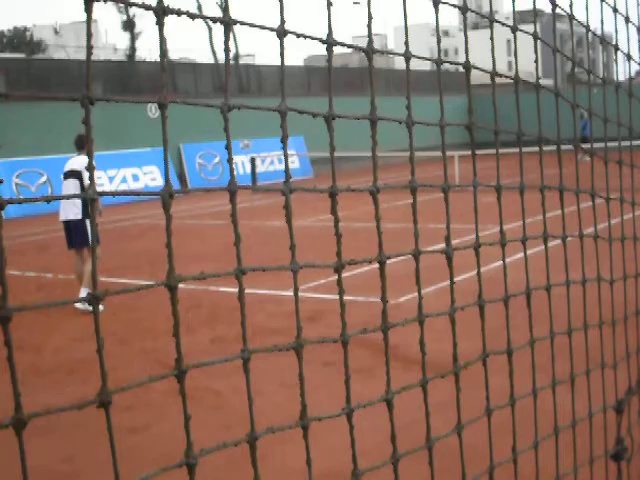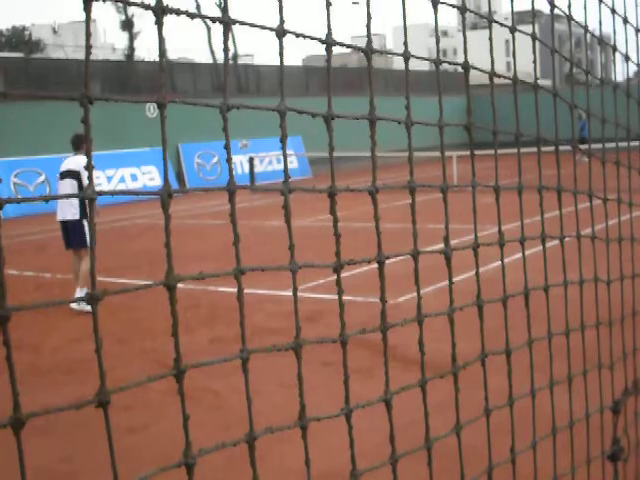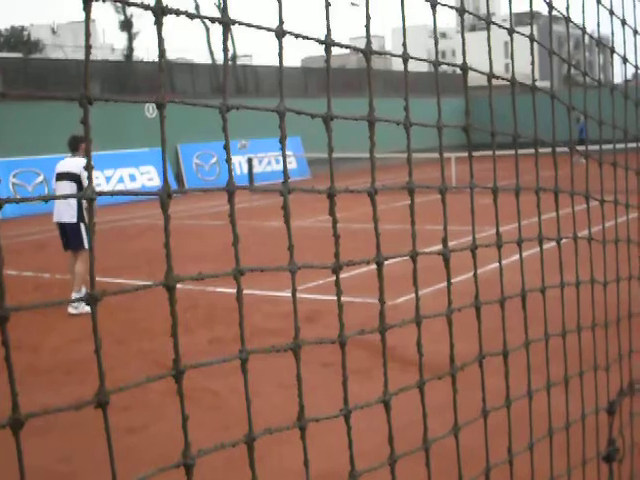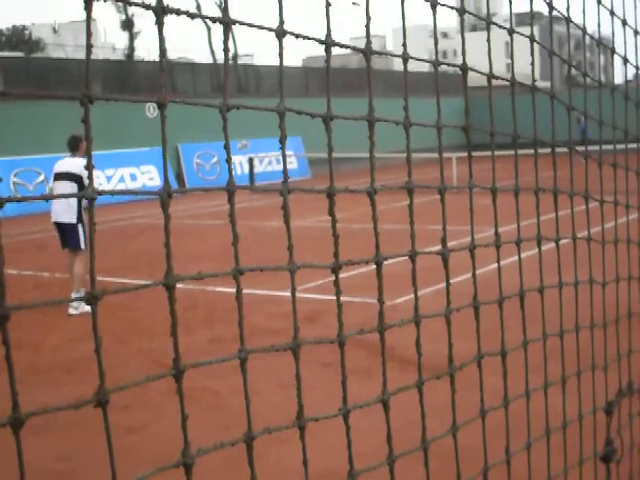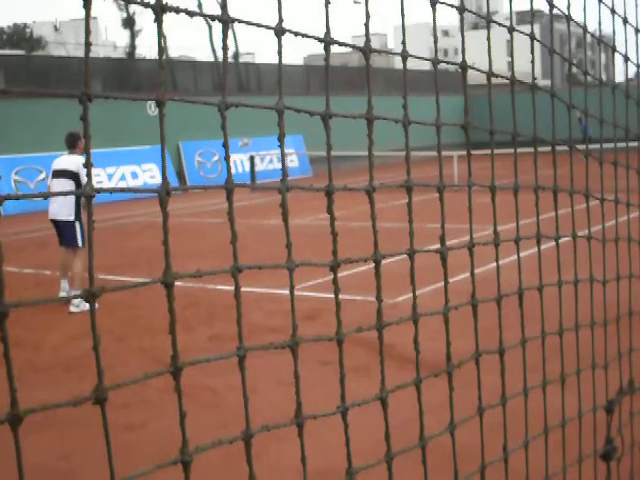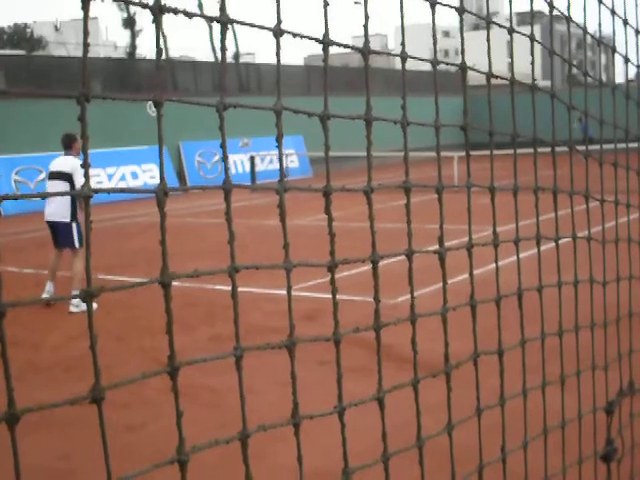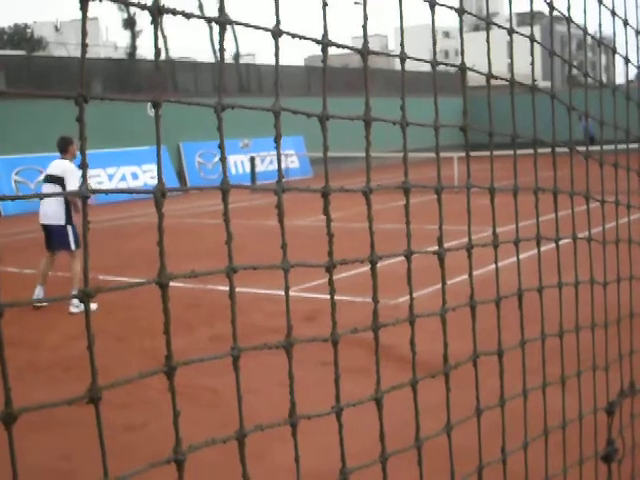
dt=0.1s
person 1, frame 1
left shoulder: (69, 163)
right shoulder: (86, 161)
left elbow: (71, 189)
right elbow: (89, 187)
right wrist: (98, 206)
left hip: (66, 215)
right hip: (80, 215)
left knee: (80, 254)
right knee: (93, 253)
left ankle: (85, 295)
right ankle: (84, 298)
person 1, frame 2
left shoulder: (65, 163)
right shoulder: (84, 161)
left elbow: (67, 189)
right elbow: (88, 188)
left hip: (63, 214)
right hip: (77, 215)
left knee: (77, 254)
right knee: (88, 254)
left ankle: (82, 295)
right ankle: (79, 298)
person 1, frame 3
left shoulder: (60, 164)
right shoulder: (83, 163)
left elbow: (57, 190)
left hip: (59, 216)
right hip: (74, 216)
left knee: (73, 255)
right knee: (82, 255)
left ankle: (80, 292)
right ankle: (76, 302)
person 1, frame 4
left shoulder: (58, 164)
right shoulder: (83, 164)
left elbow: (52, 190)
left hip: (57, 215)
right hip: (73, 216)
left knee: (71, 253)
right knee: (80, 256)
left ankle: (78, 293)
right ankle: (76, 302)
person 1, frame 5
left shoulder: (56, 162)
right shoulder: (80, 161)
left elbow: (50, 187)
left hip: (54, 212)
right hip: (70, 214)
left knee: (66, 248)
right knee: (78, 253)
left ankle: (65, 288)
right ankle: (77, 300)
person 1, frame 6
left shoulder: (54, 163)
right shoulder: (76, 163)
left elbow: (51, 189)
right wrist: (82, 204)
left hip: (50, 214)
right hip: (67, 215)
left knee: (58, 250)
right knee: (77, 254)
left ankle: (49, 290)
right ankle: (76, 300)
person 1, frame 7
left shoulder: (52, 165)
right shoulder: (69, 167)
left elbow: (52, 192)
right elbow: (71, 194)
left wrist: (73, 202)
right wrist: (78, 206)
left hip: (46, 217)
right hip: (60, 218)
left knee: (51, 254)
right knee: (75, 256)
left ankle: (38, 295)
right ankle: (76, 301)
